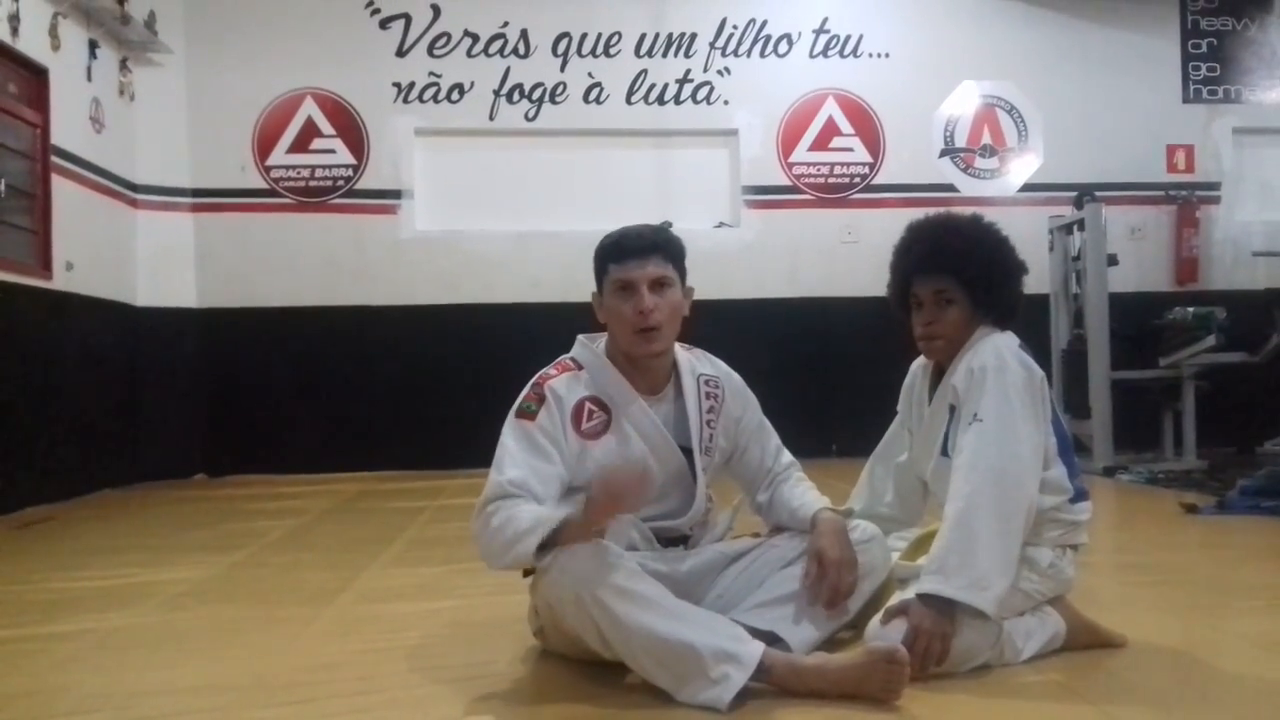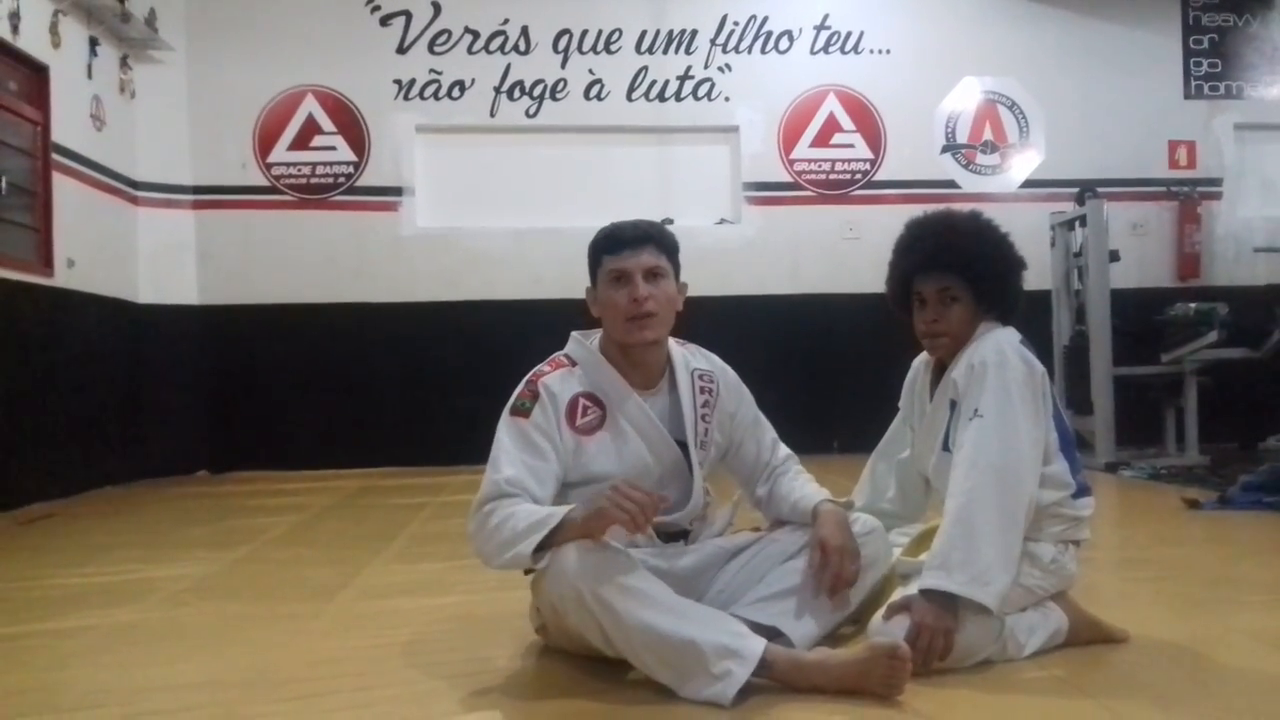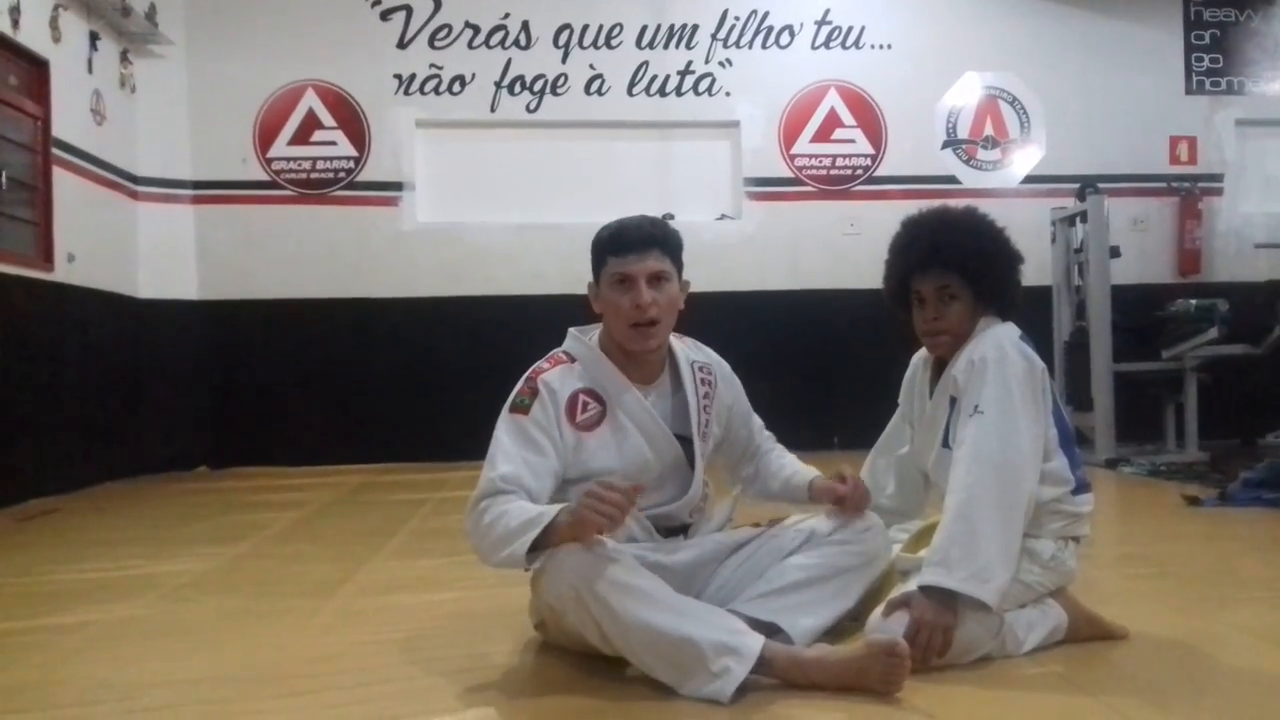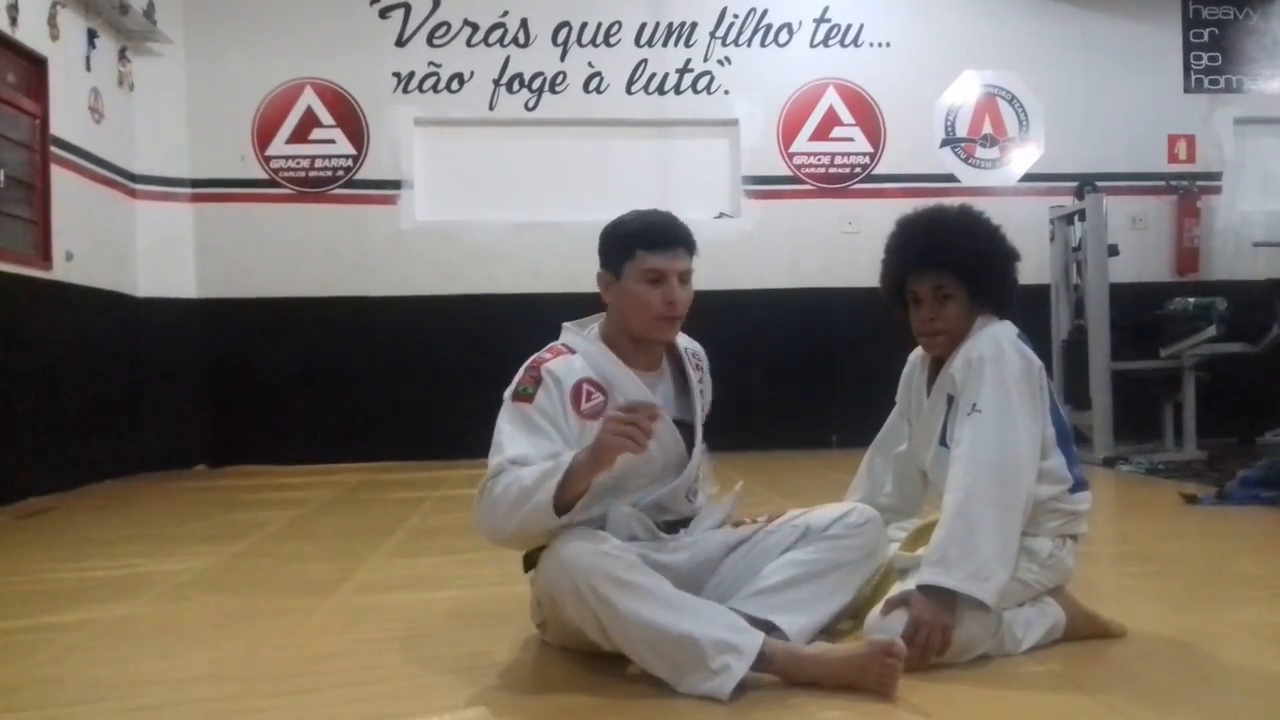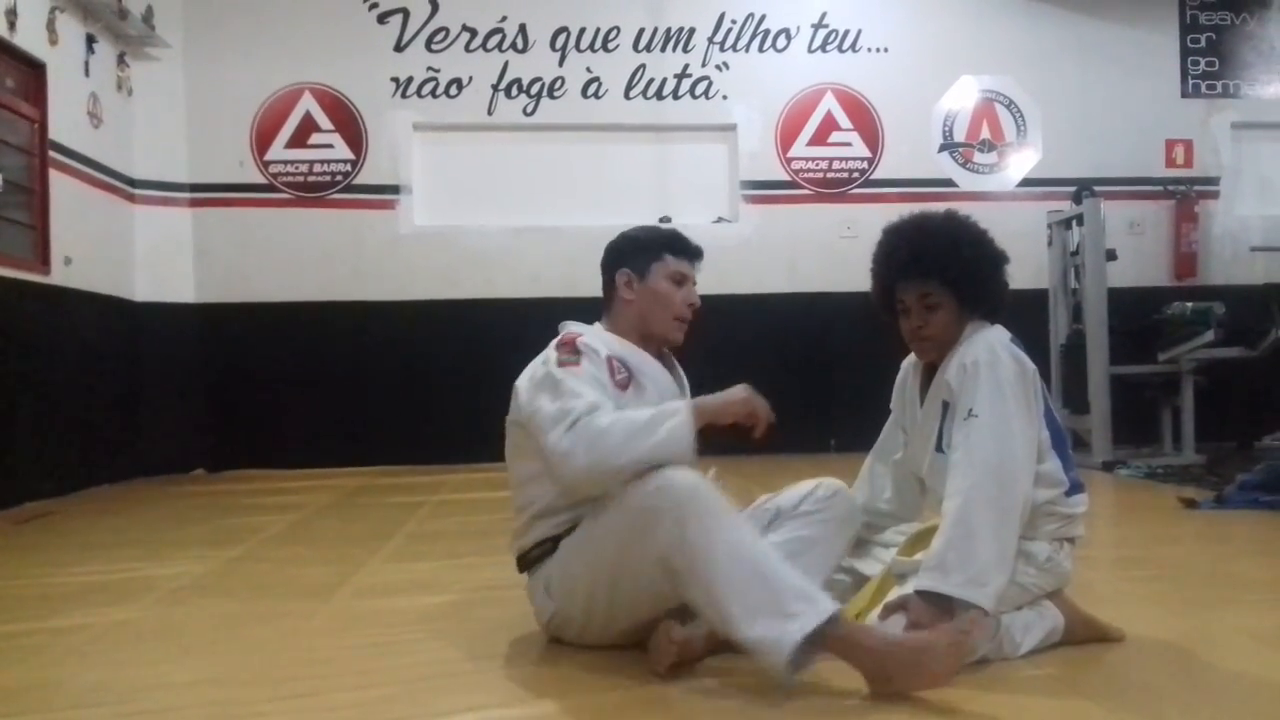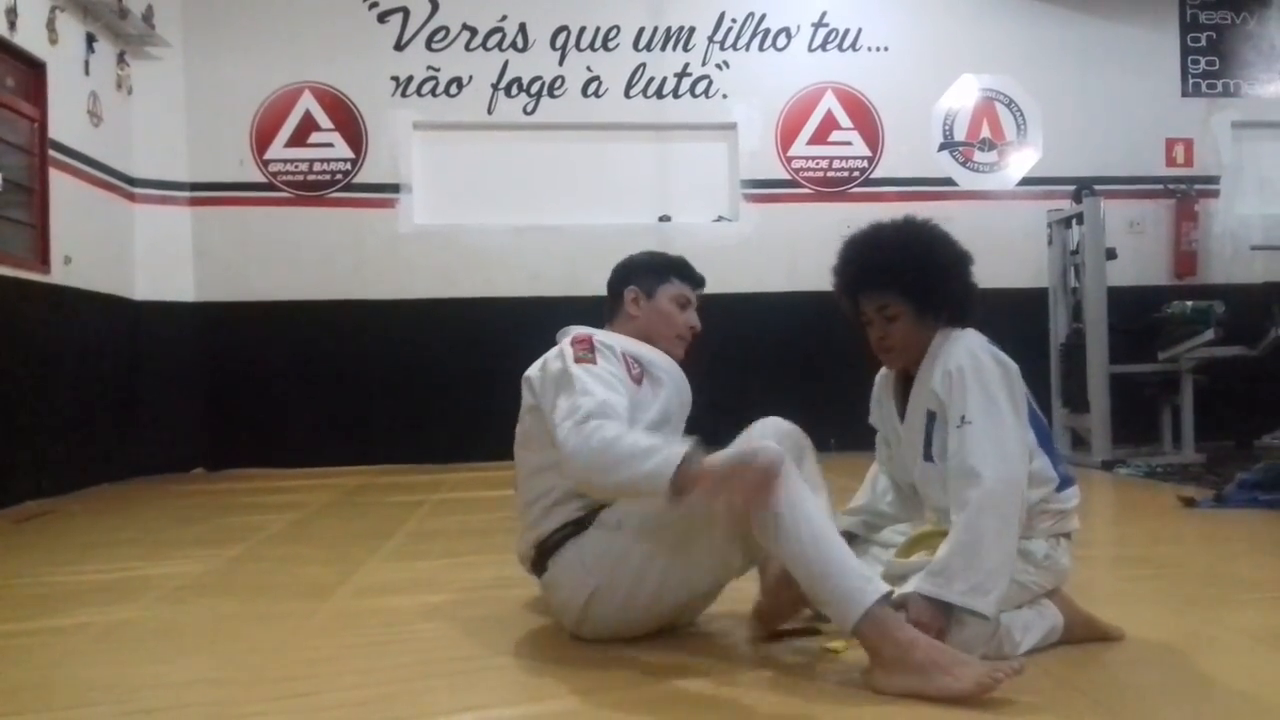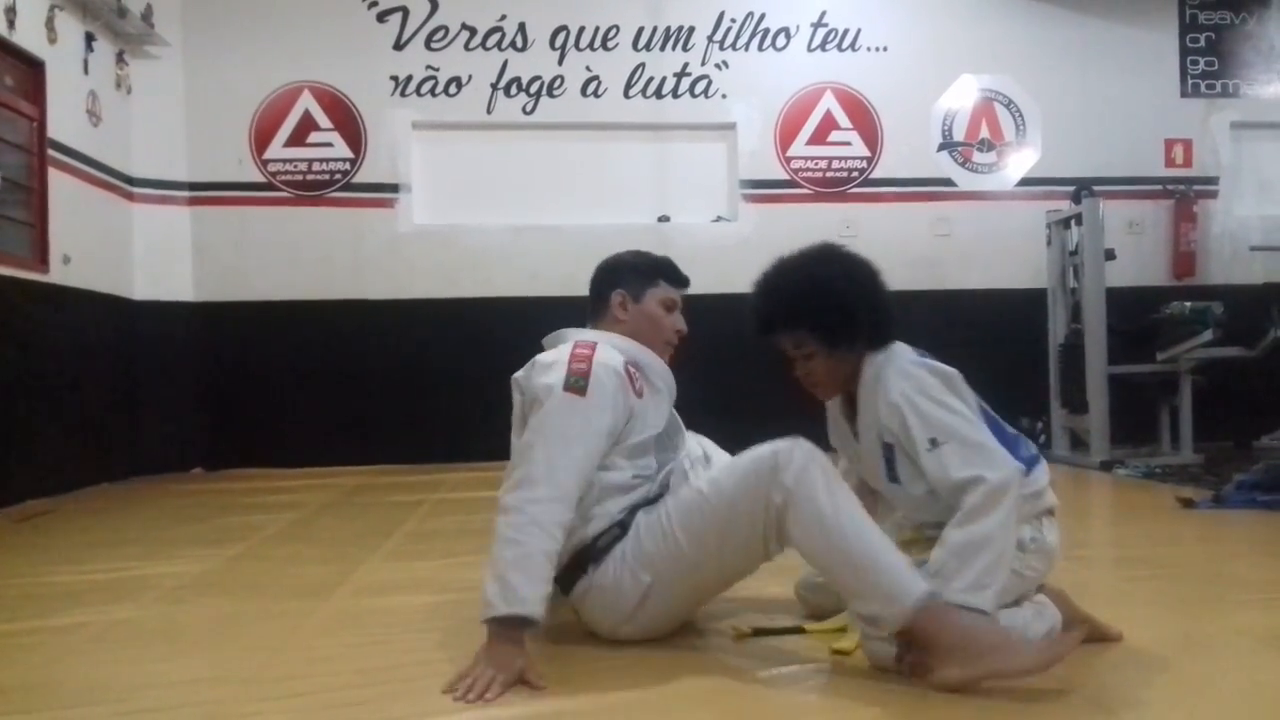
dt=0.3s
person 1, frame 1
left shoulder: (715, 382)
right shoulder: (556, 393)
left elbow: (775, 475)
right elbow: (496, 530)
left wrist: (826, 520)
right wrist: (581, 518)
left hip: (696, 573)
right hip: (600, 584)
left knee: (864, 544)
right knee: (572, 570)
left ankle: (719, 645)
right ankle: (790, 668)
person 1, frame 2
left shoulder: (709, 377)
right shoulder: (551, 390)
left elbow: (772, 468)
right elbow: (494, 525)
left wrist: (825, 511)
right wrist: (583, 519)
left hip: (696, 569)
right hip: (603, 579)
left knee: (863, 539)
right knee: (572, 570)
left ankle: (722, 640)
right ankle: (793, 664)
person 1, frame 3
left shoulder: (705, 370)
right shoulder: (550, 387)
left elbow: (755, 451)
right elbow: (489, 522)
left wrist: (816, 484)
right wrist: (569, 521)
left hip: (695, 562)
right hip: (601, 576)
left knee: (861, 535)
right knee: (570, 570)
left ankle: (728, 636)
right ankle: (790, 660)
person 1, frame 4
left shoulder: (690, 360)
right shoulder: (551, 377)
right elbow: (500, 510)
left wrist: (714, 521)
right wrist: (588, 462)
left hip: (691, 559)
right hip: (588, 586)
left knee: (857, 527)
right knee: (576, 564)
left ankle: (718, 633)
right ankle: (795, 660)
person 1, frame 5
left shoulder: (659, 367)
right shoulder: (572, 356)
right elbow: (582, 453)
right wrist: (706, 410)
left hip: (668, 569)
right hip: (576, 584)
left knee: (825, 499)
right knee: (676, 493)
left ankle: (703, 622)
right ankle: (862, 649)
person 1, frame 6
left shoulder: (636, 370)
right shoulder: (588, 350)
right elbow: (594, 443)
right wrist: (700, 469)
left hip: (656, 573)
right hip: (596, 572)
left knee: (775, 437)
right knee: (765, 461)
left ankle: (782, 584)
right ankle: (897, 646)
person 1, frame 7
left shoulder: (595, 368)
right shoulder: (592, 363)
right elbow: (537, 496)
right wrist: (508, 630)
left hip: (635, 569)
right hip: (622, 579)
right knee: (791, 466)
right ankle: (945, 636)
person 2, frame 1
left shoulder: (998, 367)
right shoulder: (924, 372)
left elbow: (989, 491)
right elbow: (895, 474)
left wrist: (943, 594)
left hip: (1031, 548)
right hip: (985, 540)
left knee: (896, 641)
left ankle: (1055, 624)
right ankle: (1033, 613)
person 2, frame 2
left shoulder: (998, 363)
right shoulder: (925, 370)
left elbow: (989, 486)
right elbow: (896, 470)
left wrist: (946, 591)
left hip: (1033, 542)
right hip: (982, 537)
left knee: (898, 636)
left ankle: (1058, 619)
right ankle: (1033, 610)
person 2, frame 3
left shoulder: (999, 358)
right shoulder: (925, 366)
left elbow: (989, 484)
right elbow: (896, 467)
left wrist: (945, 587)
left hip: (1032, 539)
right hip: (981, 534)
left knee: (898, 634)
left ankle: (1056, 616)
right ankle: (1035, 606)
person 2, frame 4
left shoulder: (997, 357)
right shoulder: (922, 364)
left elbow: (988, 484)
right elbow: (892, 466)
left wrist: (945, 588)
left hip: (1030, 538)
right hip: (975, 533)
left knee: (895, 632)
left ankle: (1055, 614)
right ankle: (1025, 603)
person 2, frame 5
left shoulder: (990, 362)
right shoulder: (915, 371)
left elbow: (986, 491)
right elbow: (891, 473)
left wrist: (941, 591)
left hip: (1027, 542)
right hip: (968, 534)
left knee: (896, 634)
left ankle: (1051, 618)
right ankle: (1024, 608)
person 2, frame 6
left shoulder: (967, 365)
right shoulder: (890, 380)
left elbow: (993, 493)
right elbow: (892, 480)
left wrist: (944, 591)
right wrist: (842, 539)
left hip: (1024, 540)
right hip: (958, 534)
left ankle: (1054, 615)
person 2, frame 7
left shoulder: (905, 385)
right shoulder: (843, 397)
left elbow: (992, 487)
right elbow: (873, 491)
left wrist: (941, 595)
left hip: (1010, 529)
right hip: (935, 529)
left knee: (894, 640)
right knee: (816, 594)
left ankle: (1047, 614)
